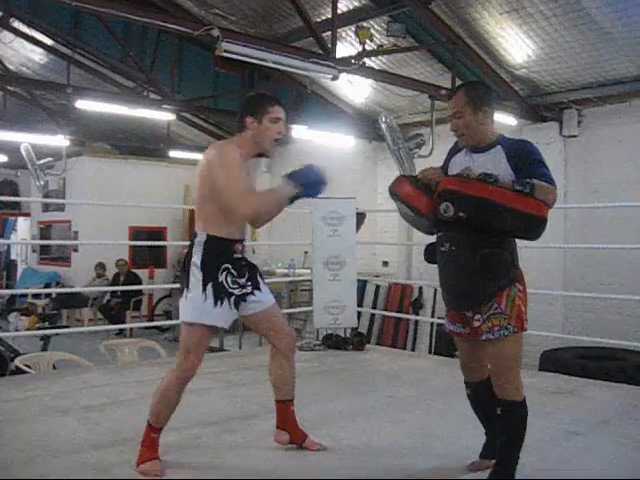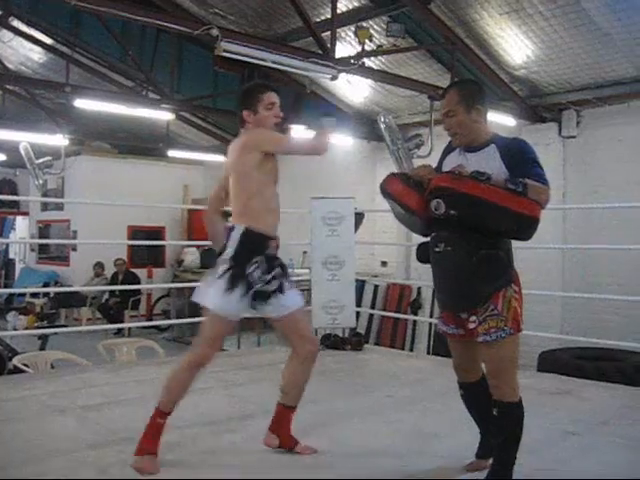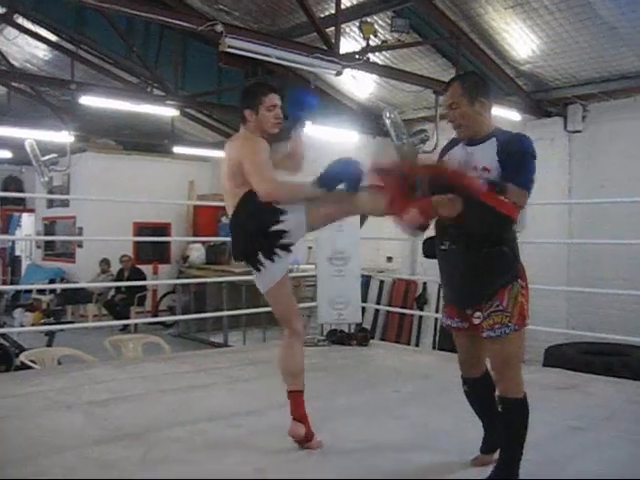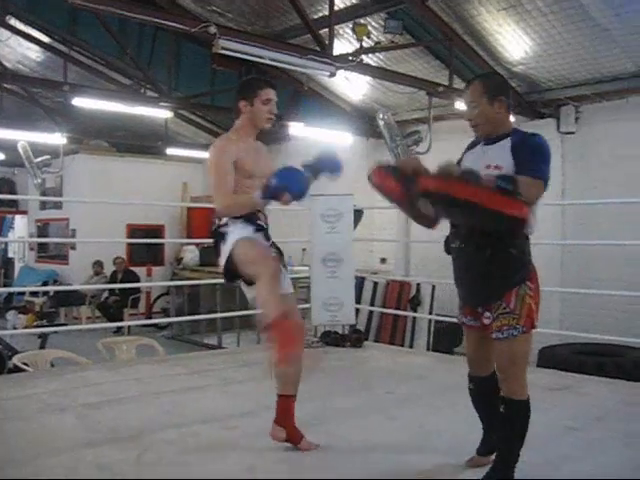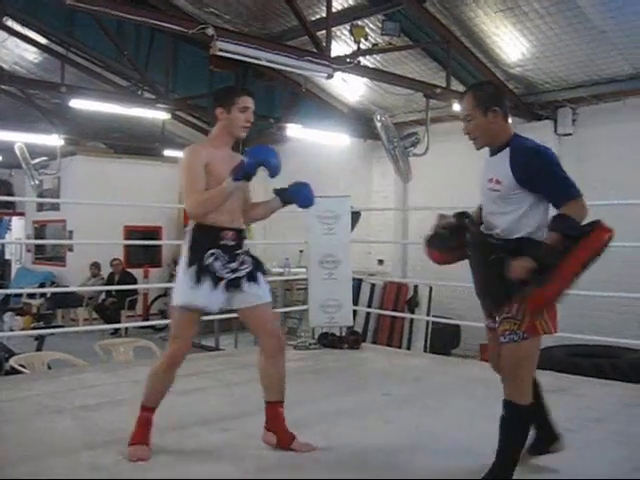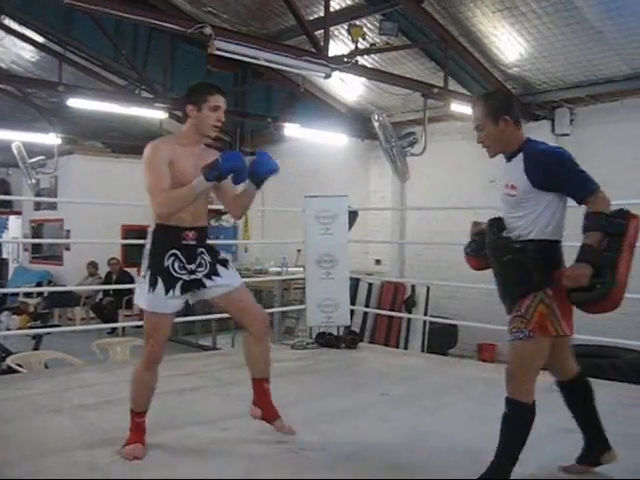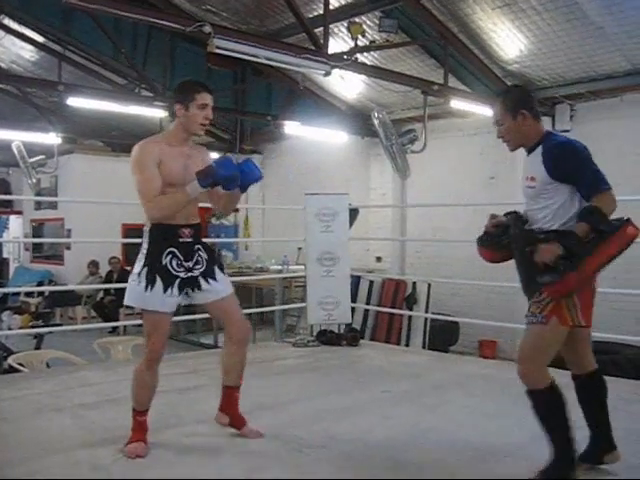
dt=0.2s
person 1, frame 1
left shoulder: (517, 151)
right shoulder: (455, 153)
left elbow: (548, 195)
left wrist: (490, 182)
right wrist: (430, 183)
left hip: (496, 278)
right hip: (456, 278)
left knee: (505, 379)
right knee: (472, 370)
right ankle: (495, 443)
person 1, frame 2
left shoulder: (512, 150)
right shoulder: (450, 153)
left elbow: (541, 195)
left wrist: (483, 181)
right wrist: (424, 181)
left hip: (492, 279)
right hip: (451, 278)
left knee: (502, 381)
right knee: (466, 370)
right ankle: (490, 442)
person 1, frame 3
left shoulder: (513, 145)
right shoulder: (451, 149)
left elbow: (515, 199)
right elbow: (428, 196)
left hip: (497, 273)
right hip: (455, 273)
left knee: (507, 377)
right knee: (470, 367)
right ankle: (494, 435)
person 1, frame 4
left shoulder: (529, 145)
right shoulder: (474, 149)
left elbow: (528, 192)
left wrist: (464, 178)
right wrist: (420, 172)
left hip: (509, 272)
right hip: (471, 272)
left knee: (511, 377)
right knee: (478, 366)
right ankle: (492, 437)
person 1, frame 5
left shoulder: (529, 155)
right shoulder: (492, 157)
left elbow: (574, 207)
left wrist: (535, 258)
left hip: (521, 282)
right hip: (497, 281)
left knee: (516, 380)
right knee: (505, 363)
right ankle: (545, 435)
person 1, frame 6
left shoulder: (546, 158)
right shoulder: (511, 163)
left elbow: (599, 202)
left wrist: (586, 261)
right wrist: (491, 230)
left hip: (541, 283)
right hip: (521, 280)
left knee: (518, 382)
right knee: (562, 369)
right ankle: (598, 447)
person 1, frame 7
left shoulder: (563, 149)
right shoulder: (534, 155)
left elbow: (605, 201)
left wrist: (567, 245)
right wrist: (510, 223)
left knee: (530, 367)
right knee: (580, 362)
right ankle: (603, 446)
person 2, frame 1
left shoulder: (247, 164)
right shoulder: (221, 155)
left elbow: (256, 217)
right elbow: (246, 211)
left wrist: (291, 194)
right wrist: (290, 184)
left hip: (238, 263)
right hip: (209, 262)
left knee: (285, 339)
right knee: (188, 365)
left ankle: (287, 428)
right ankle: (149, 446)
person 2, frame 2
left shoulder: (250, 151)
right shoulder: (255, 139)
left elbow: (212, 208)
right elbow: (317, 149)
right wrist: (327, 124)
left hip: (266, 261)
right hip: (245, 255)
left knee: (308, 346)
right knee: (201, 354)
left ankle: (280, 432)
right ankle: (149, 440)
person 2, frame 3
left shoulder: (244, 146)
right shoulder: (251, 144)
left elbow: (293, 164)
right elbow: (268, 191)
left wrist: (297, 125)
right wrist: (323, 188)
left hip: (256, 240)
right hip: (260, 221)
left knee: (295, 329)
right knee: (348, 200)
left ankle: (298, 422)
person 2, frame 4
left shoulder: (260, 150)
right shoulder: (226, 147)
left elbow: (283, 196)
right elbow: (224, 206)
right wrist: (267, 190)
left hip: (261, 238)
right hip: (238, 231)
left knee: (299, 328)
right knee: (265, 262)
left ankle: (285, 424)
person 2, frame 5
left shoulder: (240, 159)
right shoulder: (197, 154)
right elbow: (194, 206)
left wrist: (282, 197)
right wrist: (238, 177)
left hip: (238, 254)
right hip: (204, 252)
left knee: (274, 338)
right knee: (177, 349)
left ankle: (276, 429)
right ankle: (142, 428)
person 2, frame 6
left shoulder: (214, 157)
right shoulder: (159, 150)
left elbow: (236, 209)
right elbow: (162, 206)
left wrist: (254, 180)
right wrist: (206, 178)
left hip: (204, 251)
right hip: (167, 251)
left knee: (258, 320)
right knee: (153, 352)
left ankle: (263, 404)
right ankle: (136, 431)
person 2, frame 7
left shoulder: (203, 155)
right shoulder: (147, 150)
left elbow: (224, 208)
right elbow: (155, 209)
left wrist: (239, 183)
right wrist: (199, 184)
left hip: (198, 248)
right hip: (162, 250)
left knee: (239, 329)
right knee: (154, 350)
left ankle: (229, 410)
right ankle: (138, 430)
